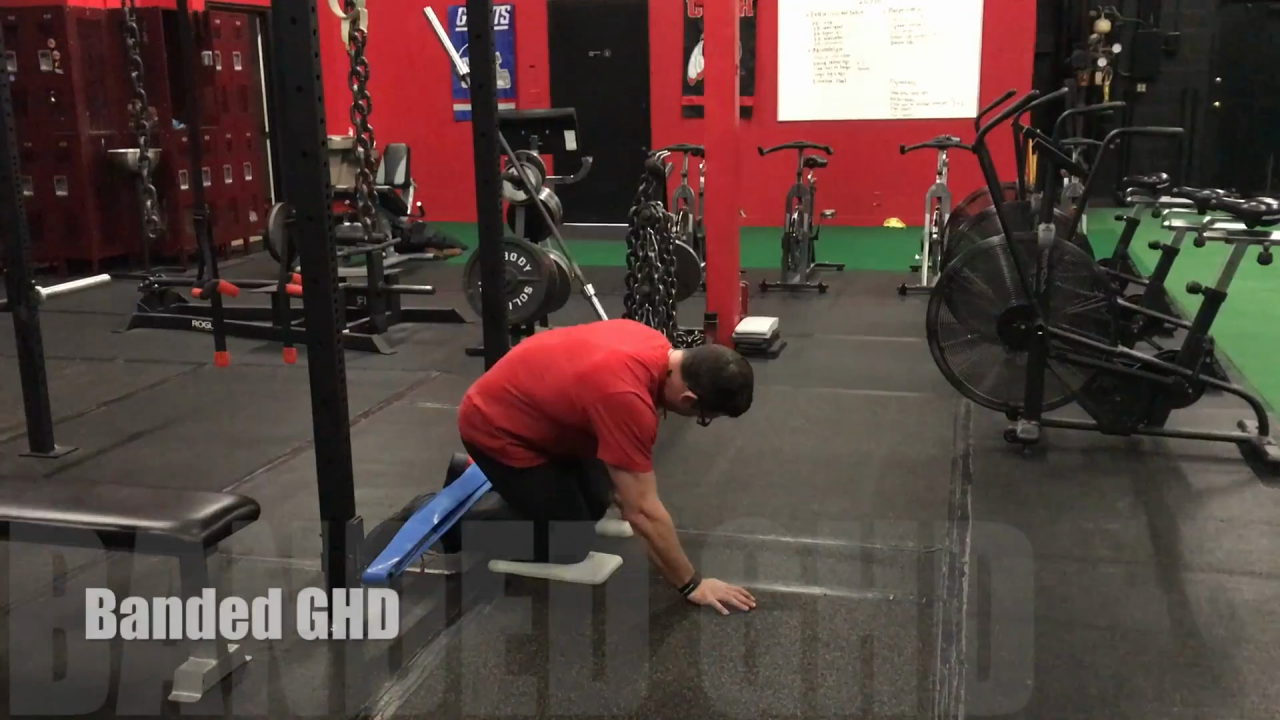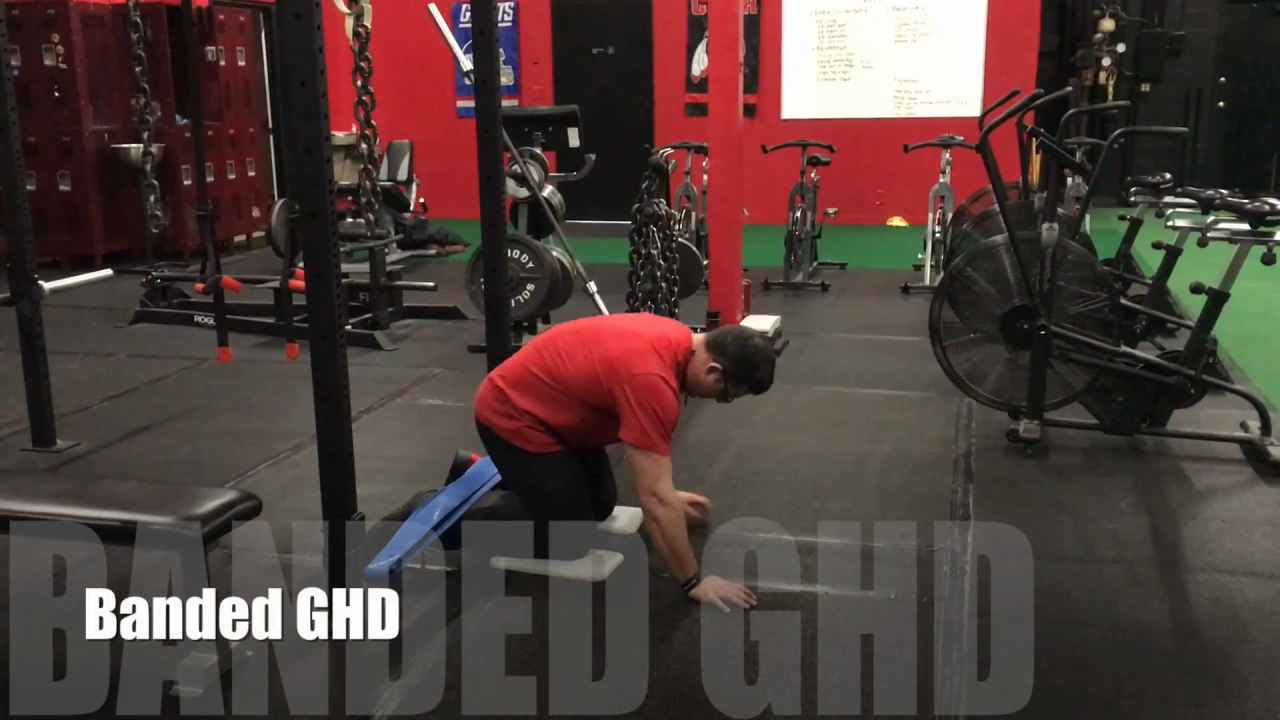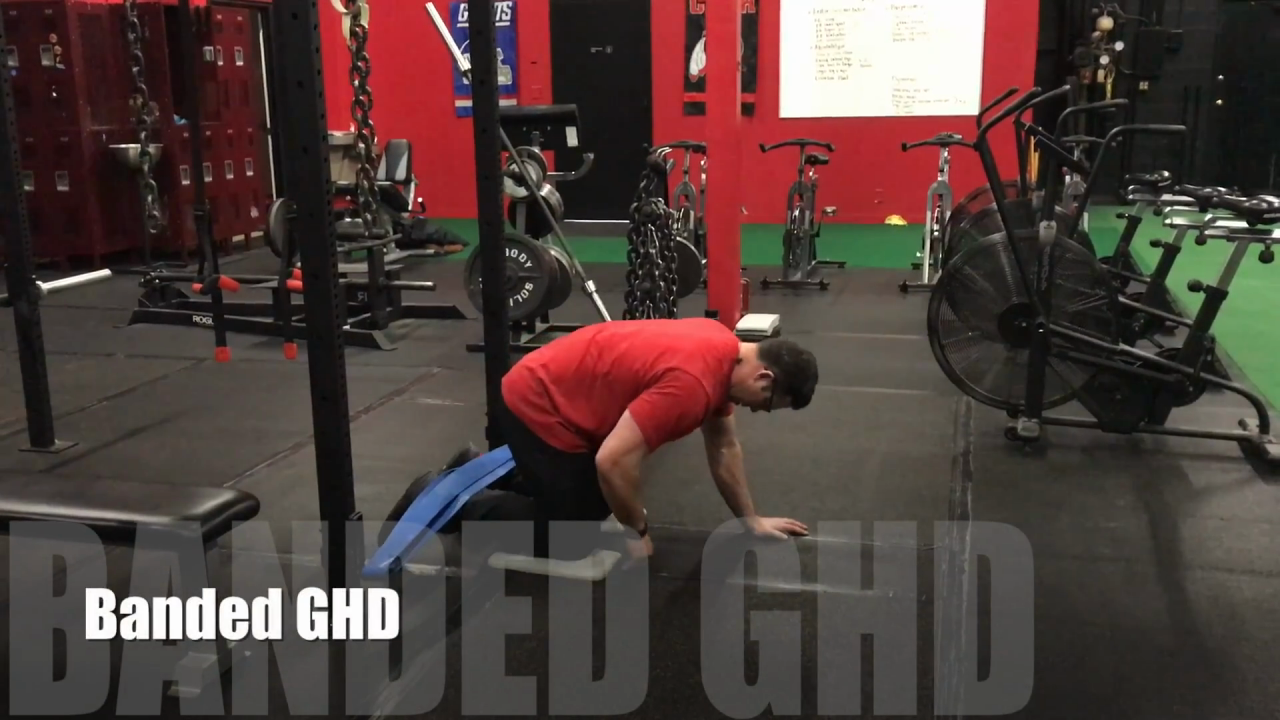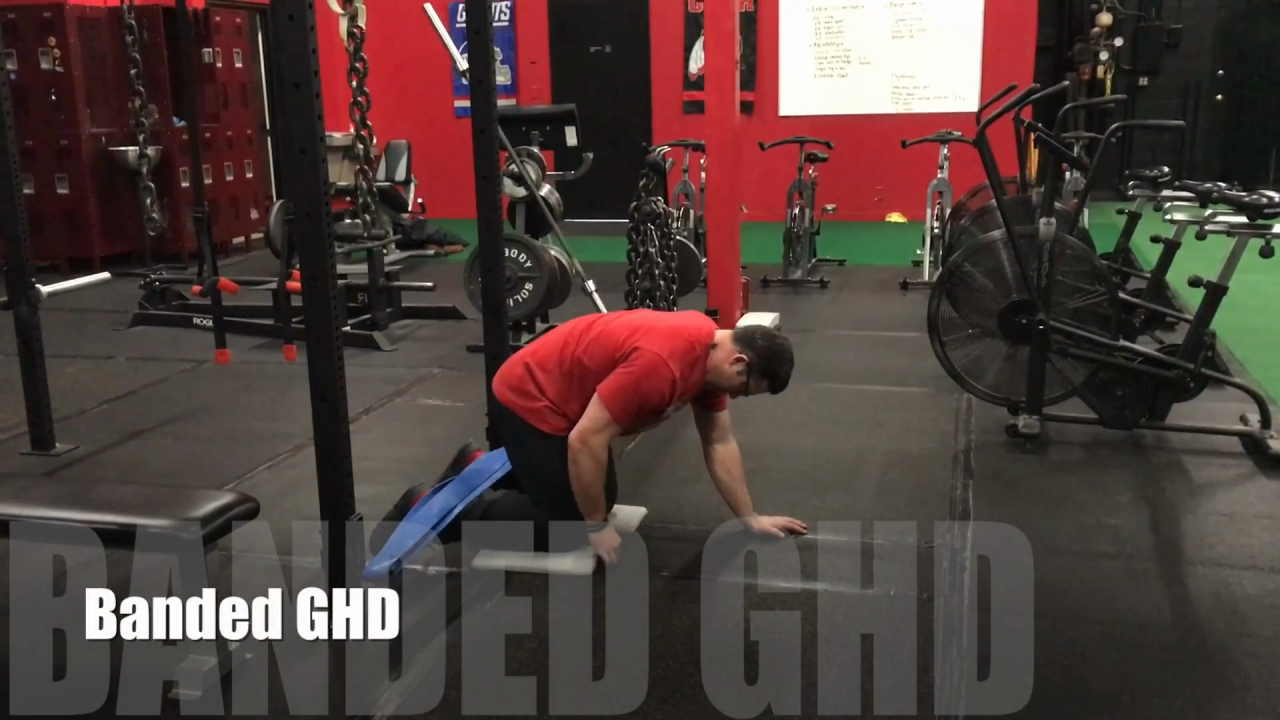
dt=0.5s
person 1, frame 1
left shoulder: (657, 349)
right shoulder: (626, 396)
right elbow: (642, 511)
left wrist: (615, 484)
right wrist: (693, 585)
left hip: (532, 409)
right hip: (496, 428)
left knee: (596, 506)
right knee: (568, 545)
person 1, frame 2
left shoulder: (679, 342)
right shoulder: (651, 378)
right elbow: (656, 496)
left wrist: (673, 495)
right wrist: (694, 582)
left hip: (549, 404)
right hip: (514, 417)
left knee: (601, 507)
person 1, frame 3
left shoulder: (717, 350)
right shoulder: (692, 382)
left elbow: (724, 445)
right elbow: (613, 459)
left wrist: (750, 519)
right wrist: (639, 531)
left hip: (563, 393)
right hip: (540, 405)
left knee: (595, 506)
right ankle: (458, 507)
person 1, frame 4
left shoulder: (713, 351)
right shoulder: (661, 364)
left elbow: (720, 442)
right elbow: (584, 442)
left wrist: (751, 518)
right wrist: (596, 527)
left hip: (568, 395)
right hip: (529, 400)
left knee: (599, 500)
right knee: (566, 526)
